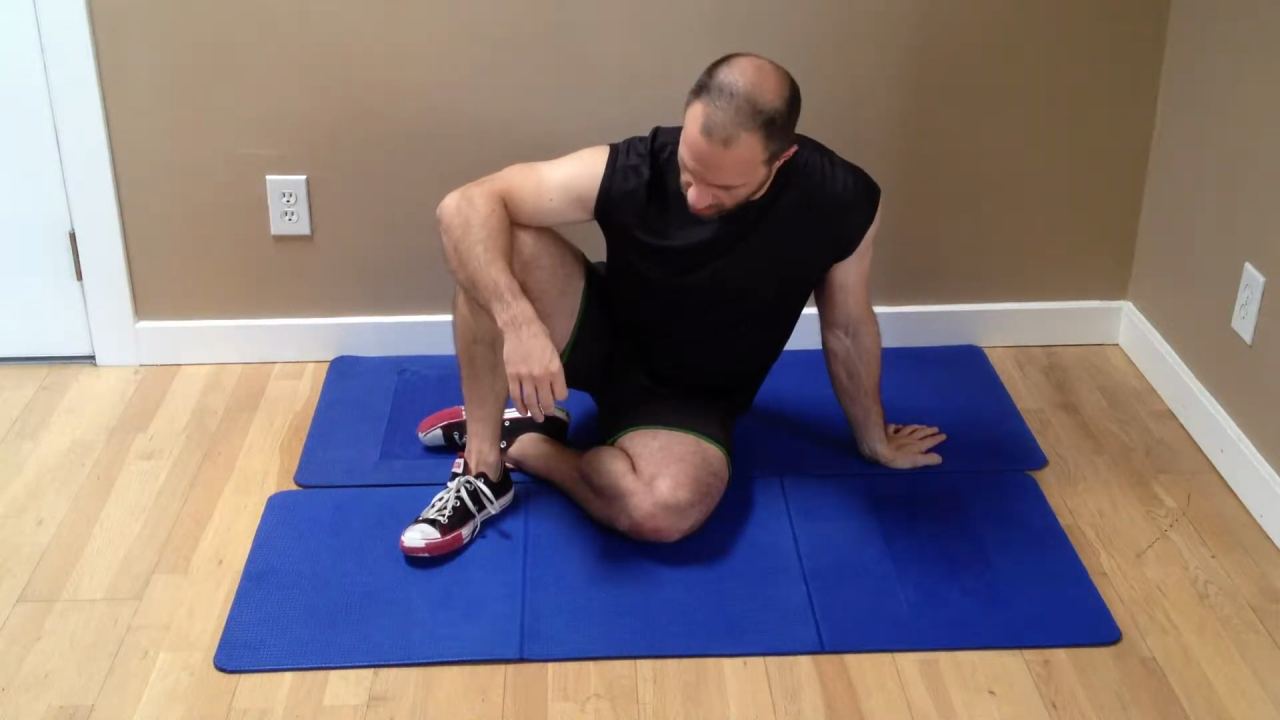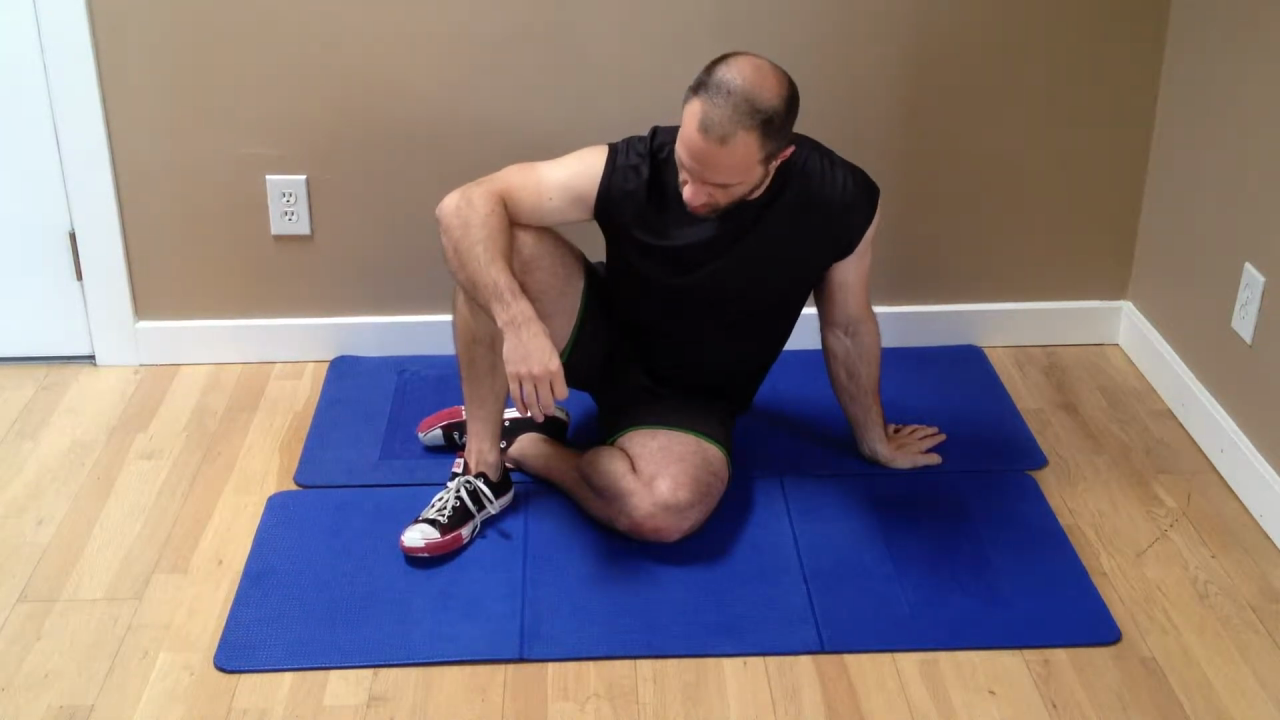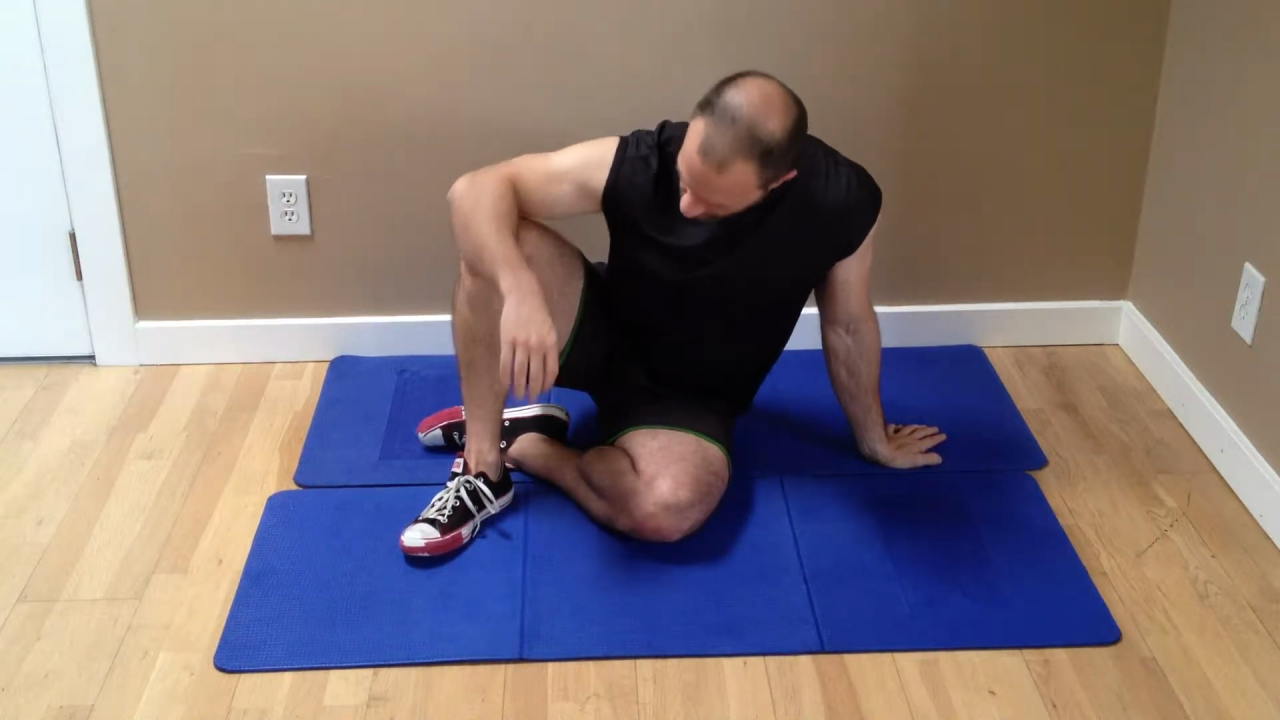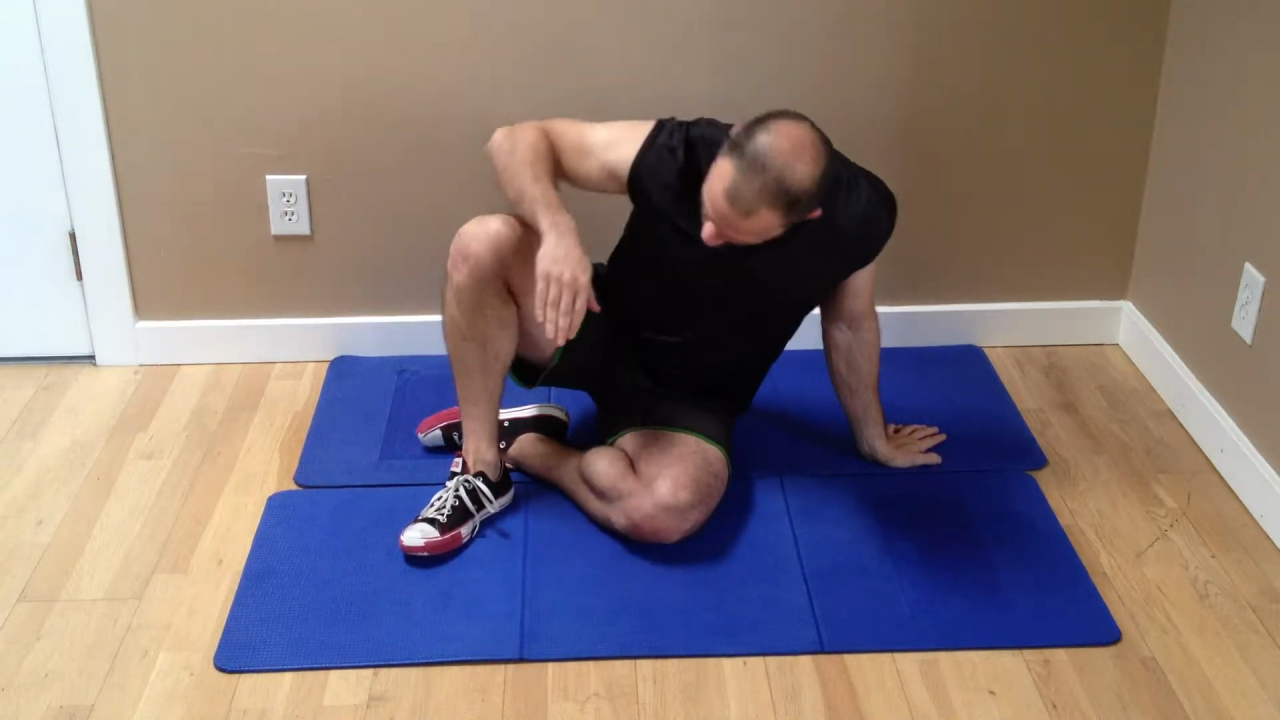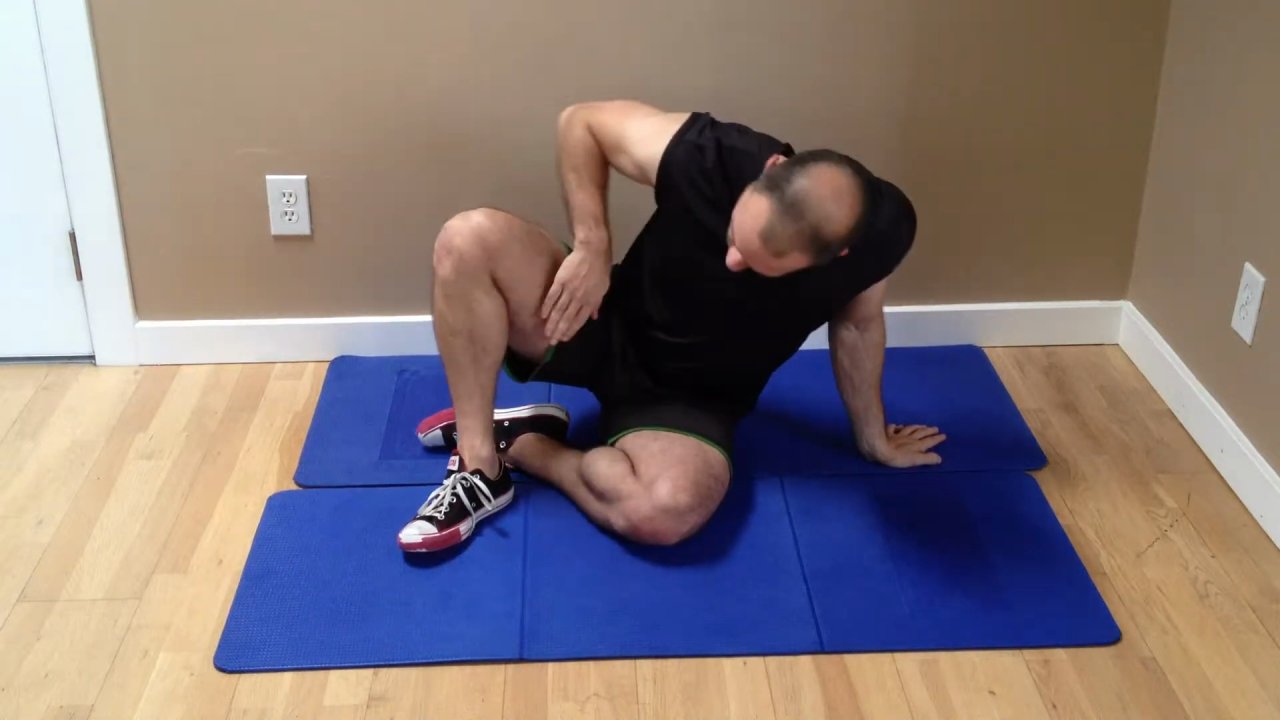
dt=0.3s
person 1, frame 1
left shoulder: (843, 202)
right shoulder: (628, 171)
left elbow: (848, 327)
right elbow: (465, 207)
left wrist: (874, 439)
right wrist: (520, 324)
left hip: (693, 395)
right hip: (605, 339)
left knee: (667, 510)
right knee: (498, 245)
left ankle: (517, 440)
right ankle: (483, 466)
person 1, frame 2
left shoulder: (840, 202)
right shoulder: (626, 170)
left elbow: (848, 326)
right elbow: (465, 208)
left wrist: (873, 439)
right wrist: (521, 324)
left hip: (691, 395)
right hip: (604, 339)
left knee: (668, 509)
right knee: (499, 245)
left ankle: (518, 440)
right ankle: (483, 466)
person 1, frame 3
left shoulder: (842, 202)
right shoulder: (639, 163)
left elbow: (848, 324)
right elbow: (475, 190)
left wrist: (873, 438)
right wrist: (520, 295)
left hip: (692, 393)
right hip: (605, 335)
left knee: (669, 508)
right knee: (492, 246)
left ankle: (518, 439)
right ankle: (482, 469)
person 1, frame 4
left shoulder: (859, 214)
right shoulder: (671, 154)
left elbow: (850, 322)
right elbow: (516, 140)
left wrist: (872, 437)
right wrist: (560, 236)
left hip: (693, 392)
right hip: (605, 333)
left knee: (669, 511)
right knee: (482, 247)
left ankle: (516, 440)
right ankle: (482, 468)
person 1, frame 5
left shoulder: (881, 230)
right shoulder: (705, 155)
left elbow: (857, 322)
right elbow: (581, 121)
left wrist: (873, 437)
right wrist: (592, 247)
left hip: (695, 394)
right hip: (608, 325)
left knee: (666, 512)
right knee: (470, 240)
left ankle: (516, 440)
right ankle: (478, 467)
